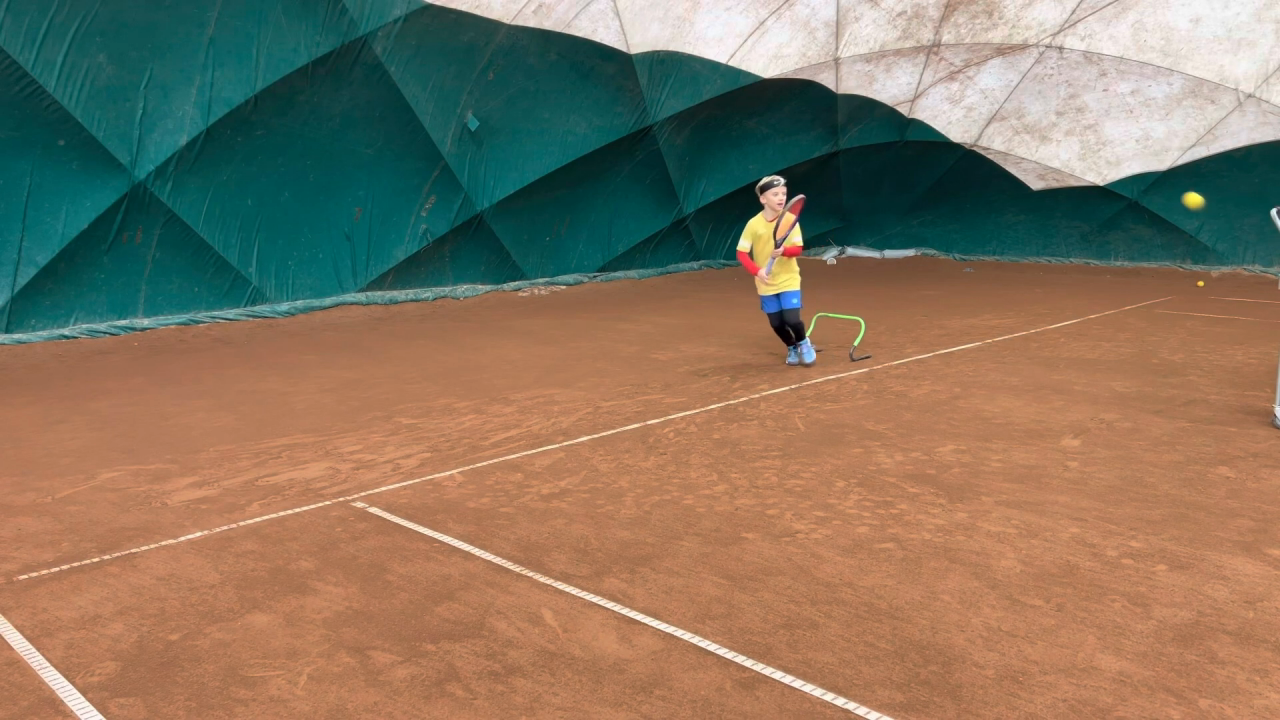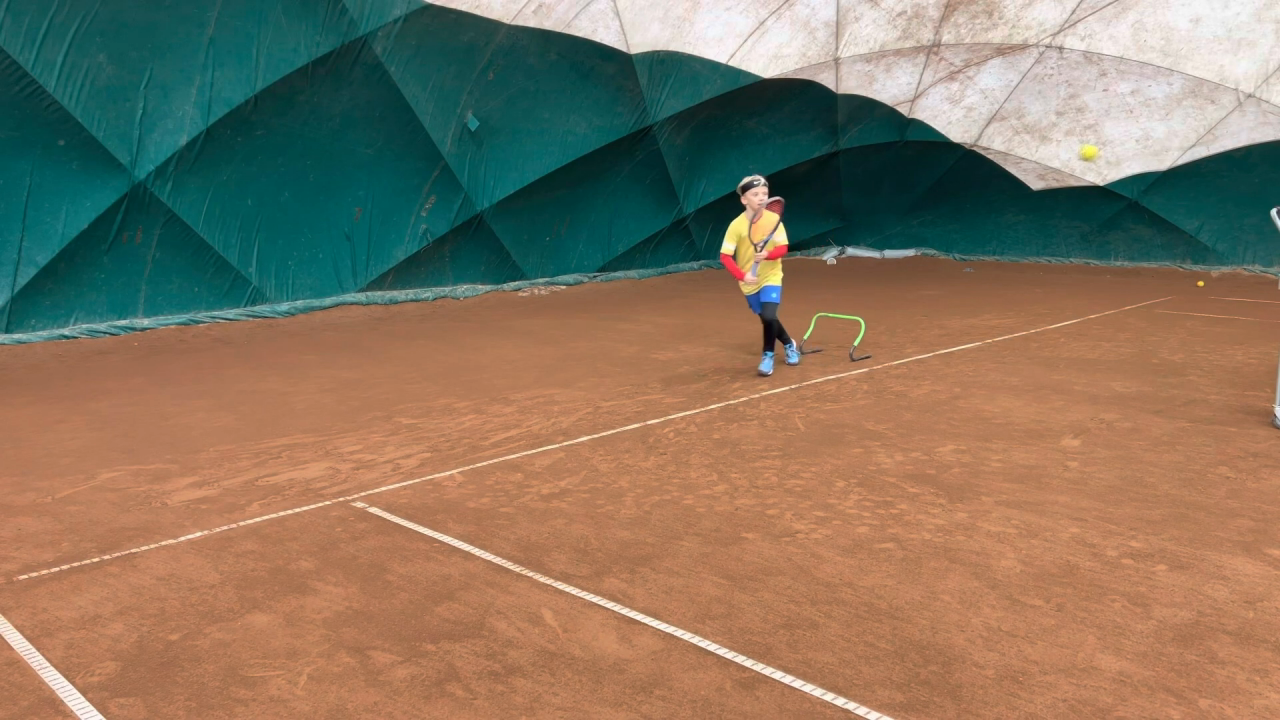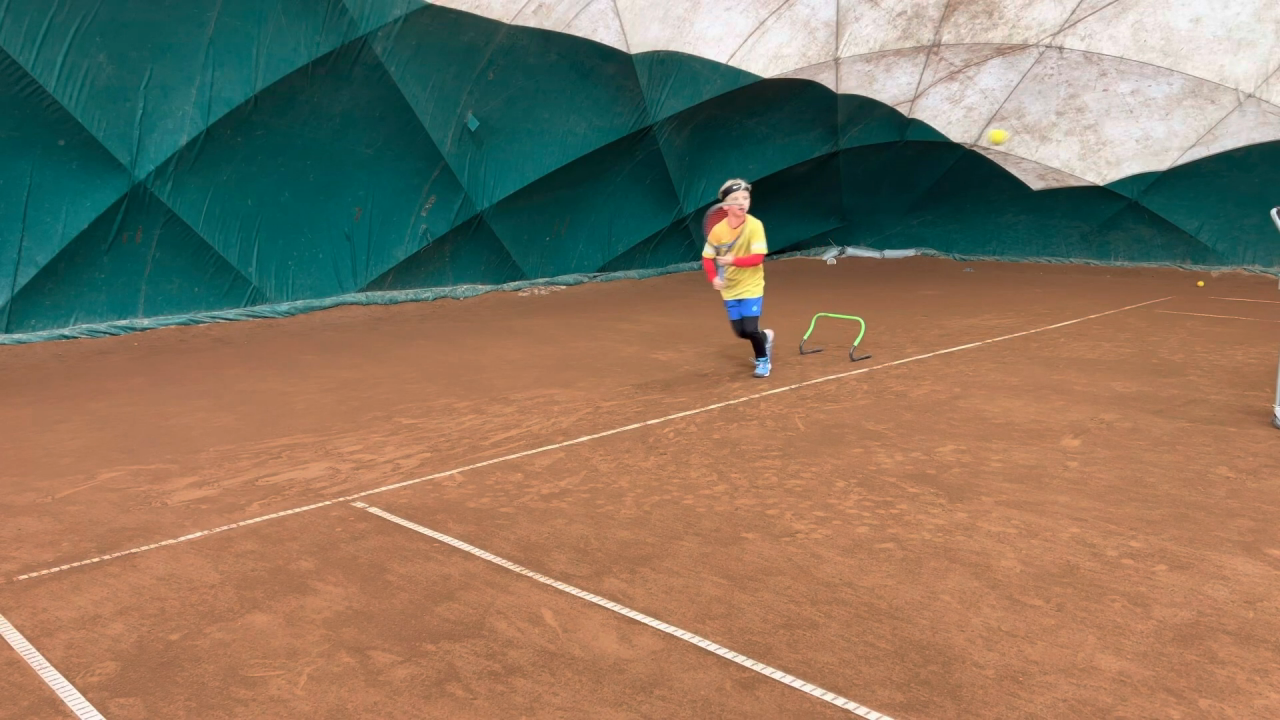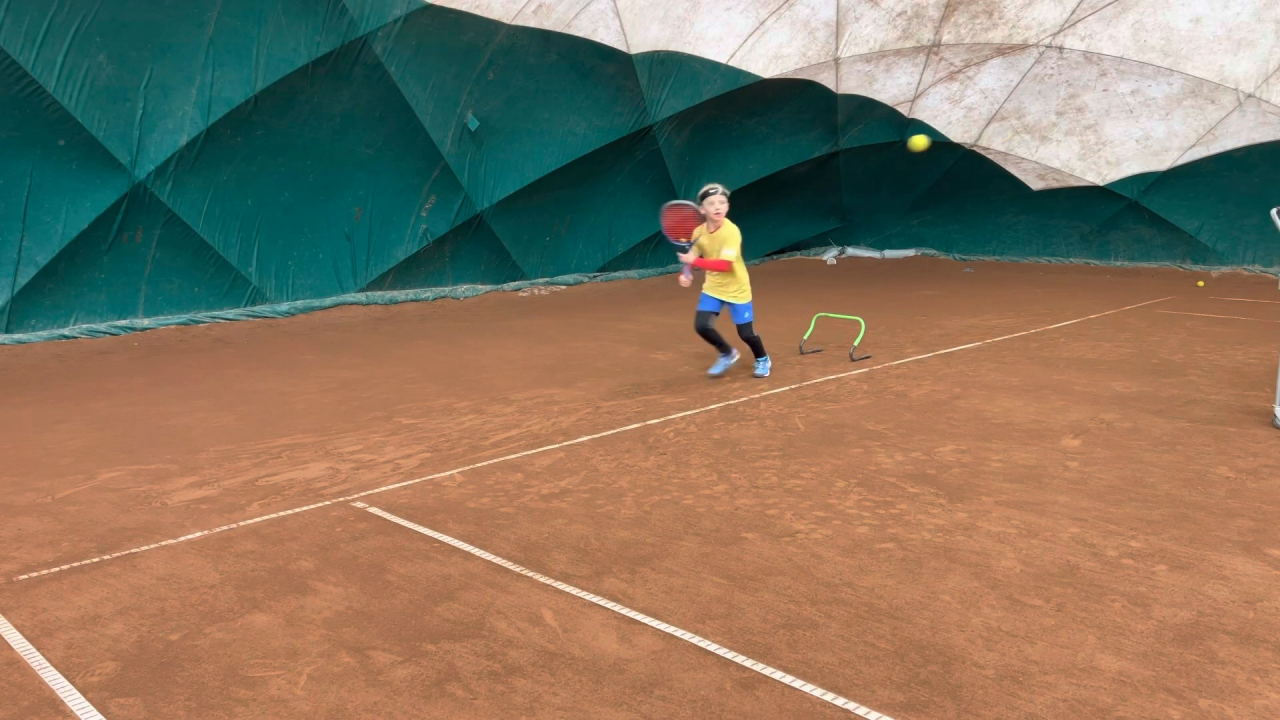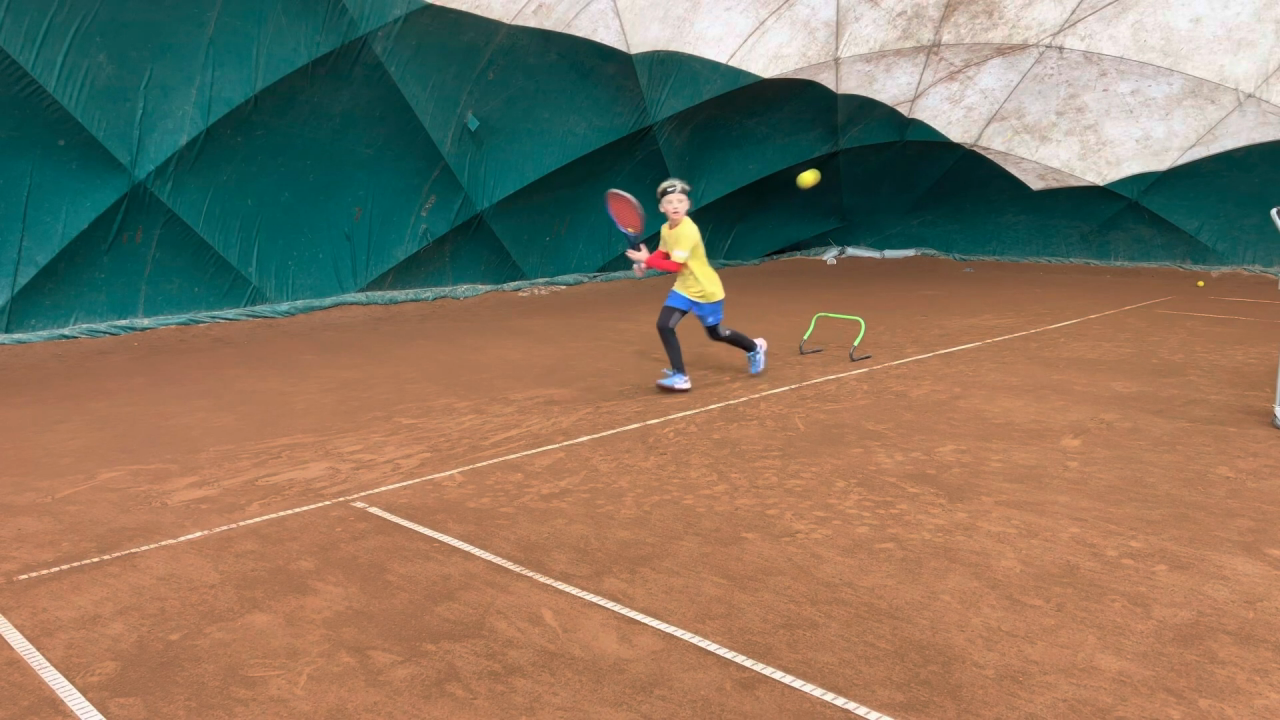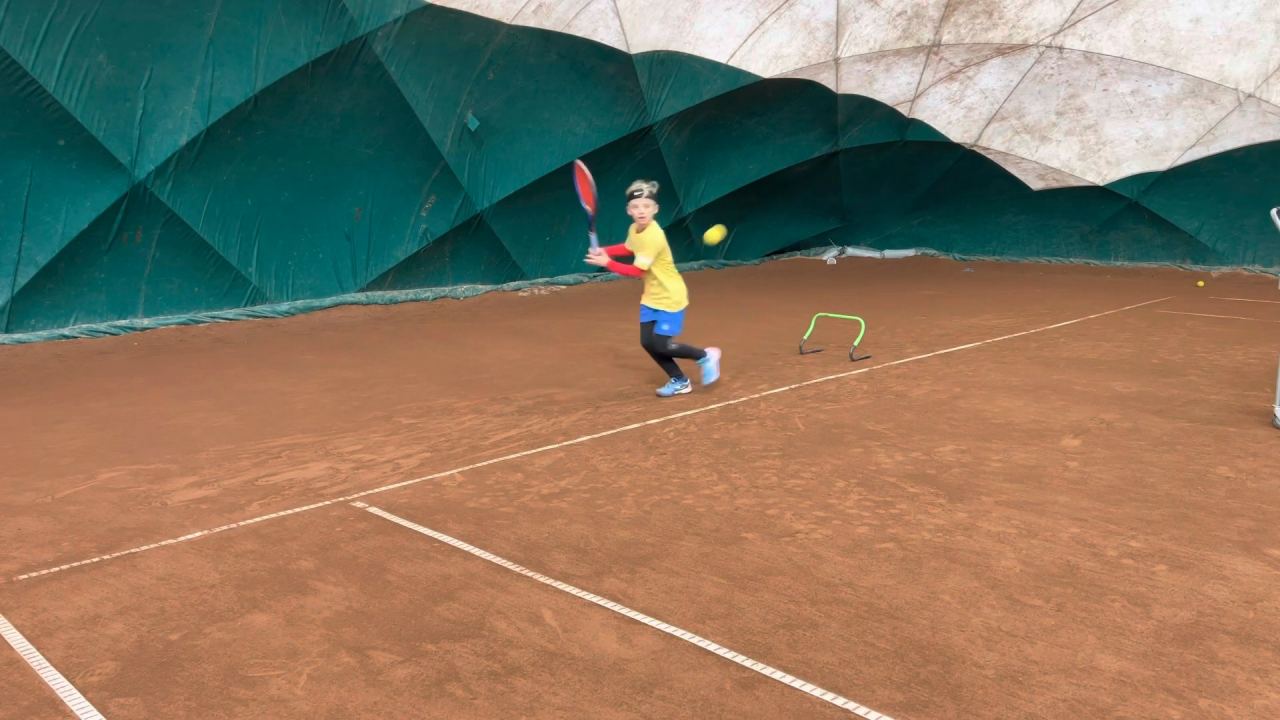
dt=0.1s
person 1, frame 1
right shoulder: (753, 225)
left elbow: (798, 249)
right elbow: (741, 253)
left wrist: (783, 251)
right wrist: (757, 272)
left hip: (789, 280)
right hip: (766, 282)
left knee: (793, 319)
right knee: (776, 323)
left ankle: (803, 342)
right ankle: (794, 347)
person 1, frame 2
left shoulder: (773, 219)
right shoulder: (736, 225)
left elbow: (783, 248)
right elbow: (725, 256)
left wrist: (767, 254)
right wrist: (742, 276)
left hip: (770, 277)
right hip: (750, 282)
left knee: (770, 317)
right knee: (767, 320)
left ankle: (768, 355)
right ankle: (789, 345)
person 1, frame 3
left shoulder: (755, 225)
right shoulder: (717, 229)
left elbow: (758, 258)
right elbow: (708, 259)
left wrist: (733, 260)
right wrist: (714, 278)
left hip: (750, 285)
right hip: (728, 286)
left knee: (750, 328)
right knee: (742, 331)
left ankle: (762, 359)
right ankle: (764, 336)
person 1, frame 4
left shoulder: (731, 231)
right shoulder: (699, 232)
left elbow: (725, 265)
right elbow: (694, 256)
left wrist: (695, 261)
right wrist: (687, 275)
left hip: (737, 289)
right hip: (713, 289)
left knee: (745, 334)
right knee: (702, 326)
left ankle: (762, 359)
right ankle: (727, 354)
person 1, frame 5
left shoulder: (687, 231)
right shoulder: (666, 229)
left elbow: (675, 266)
left wrist: (647, 259)
right wrist: (644, 258)
left hip: (706, 289)
right hip: (684, 287)
left knee: (716, 333)
right knee: (664, 325)
left ankle: (754, 348)
right ankle: (679, 375)
person 1, frame 6
left shoulder: (652, 236)
right shoulder: (634, 229)
left elbow: (638, 271)
right elbow: (628, 249)
left wrist: (607, 263)
right wrist: (604, 251)
left hip: (671, 297)
right hip: (653, 296)
left knee: (662, 347)
right knee: (648, 343)
left ankle: (705, 356)
right ankle: (679, 381)
